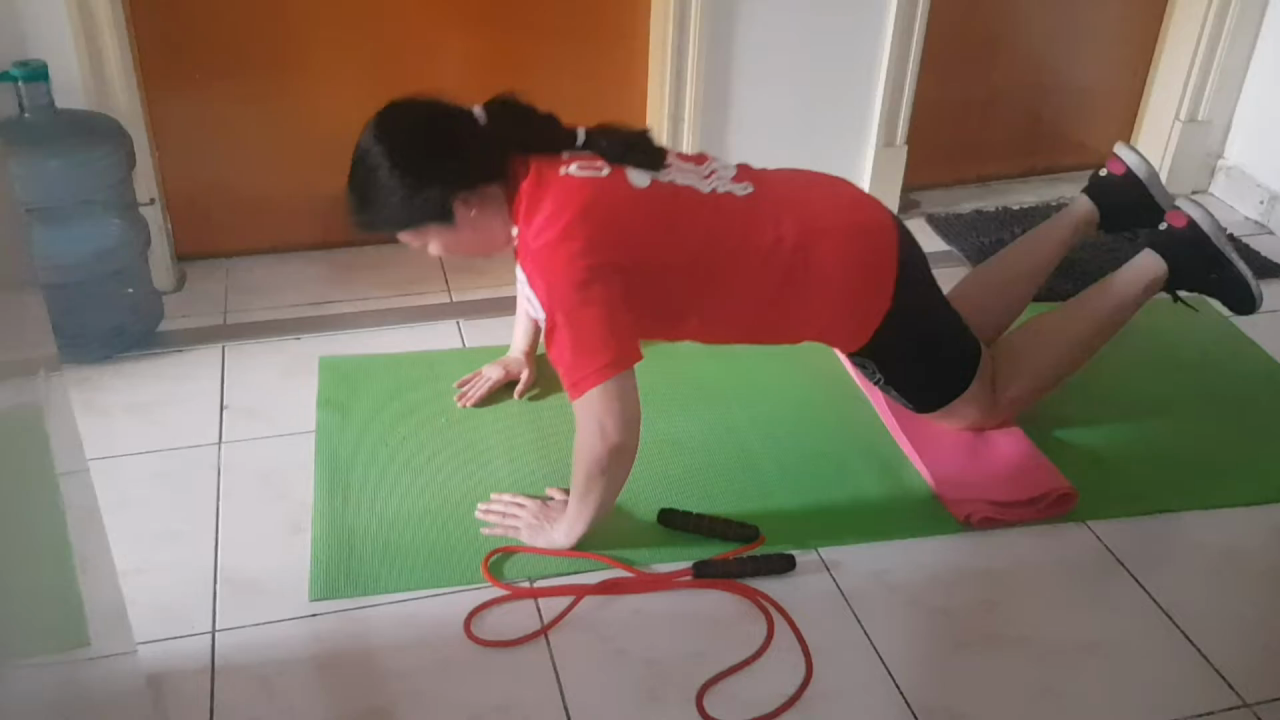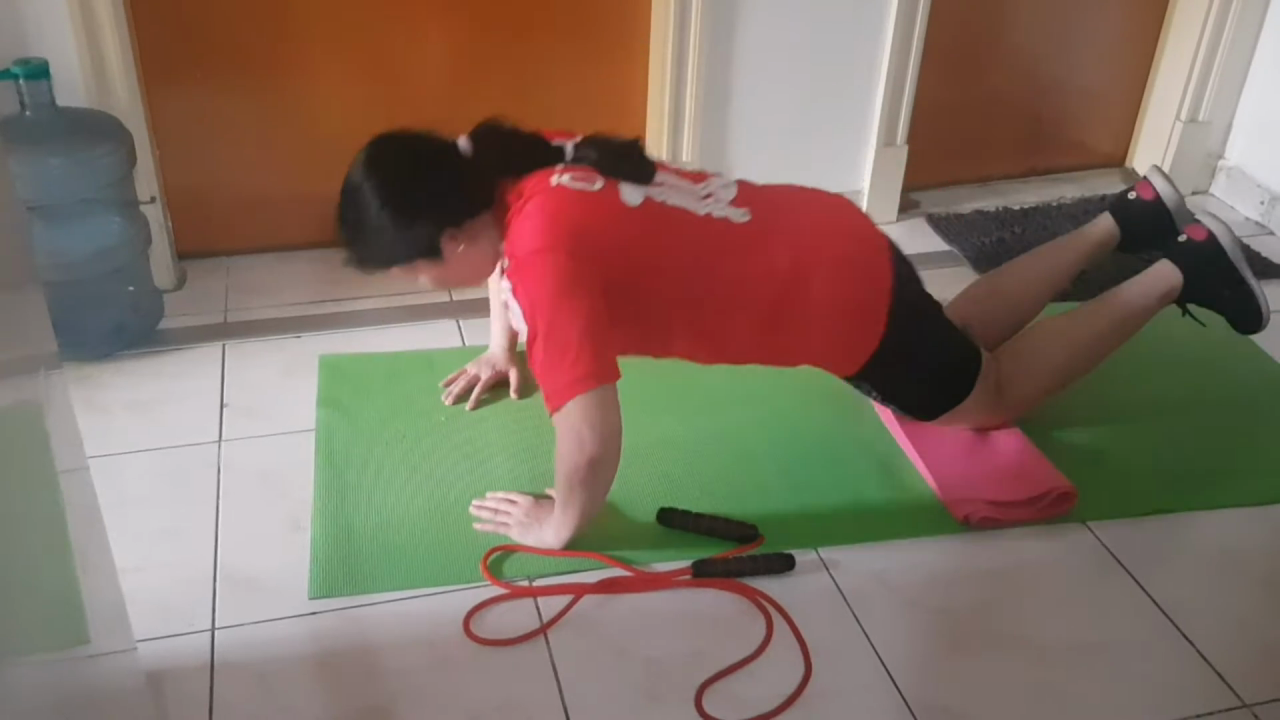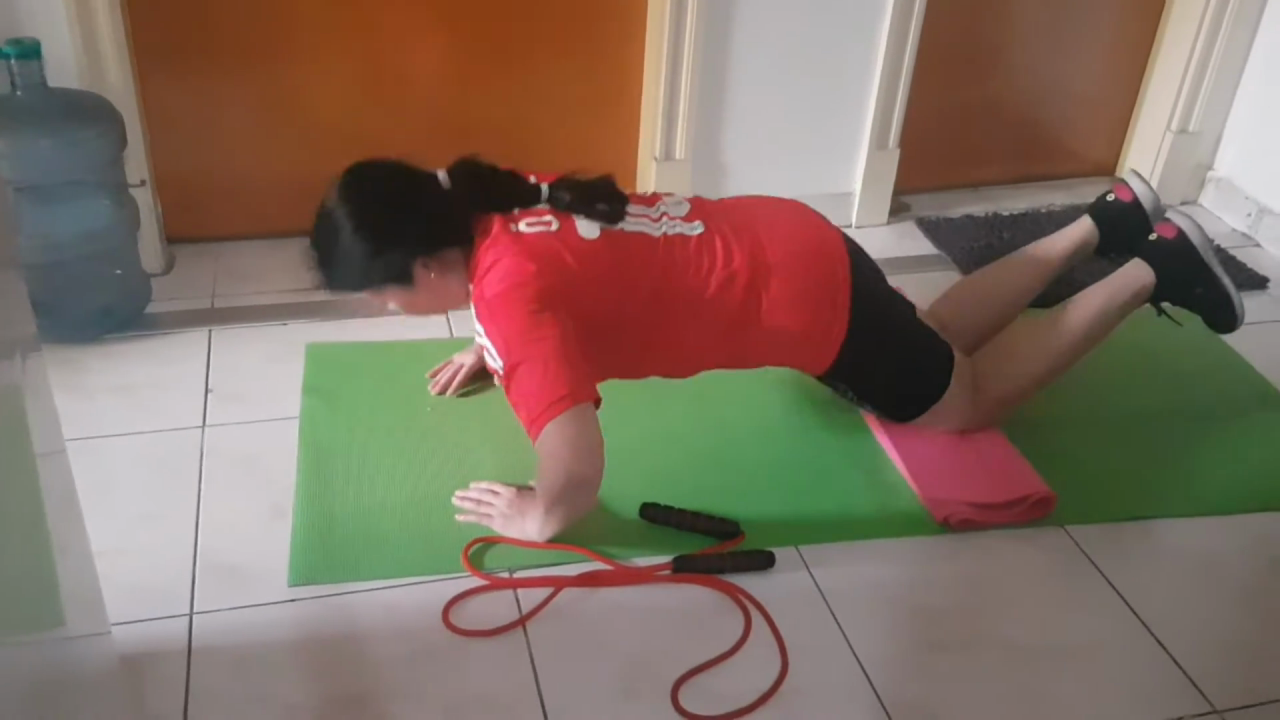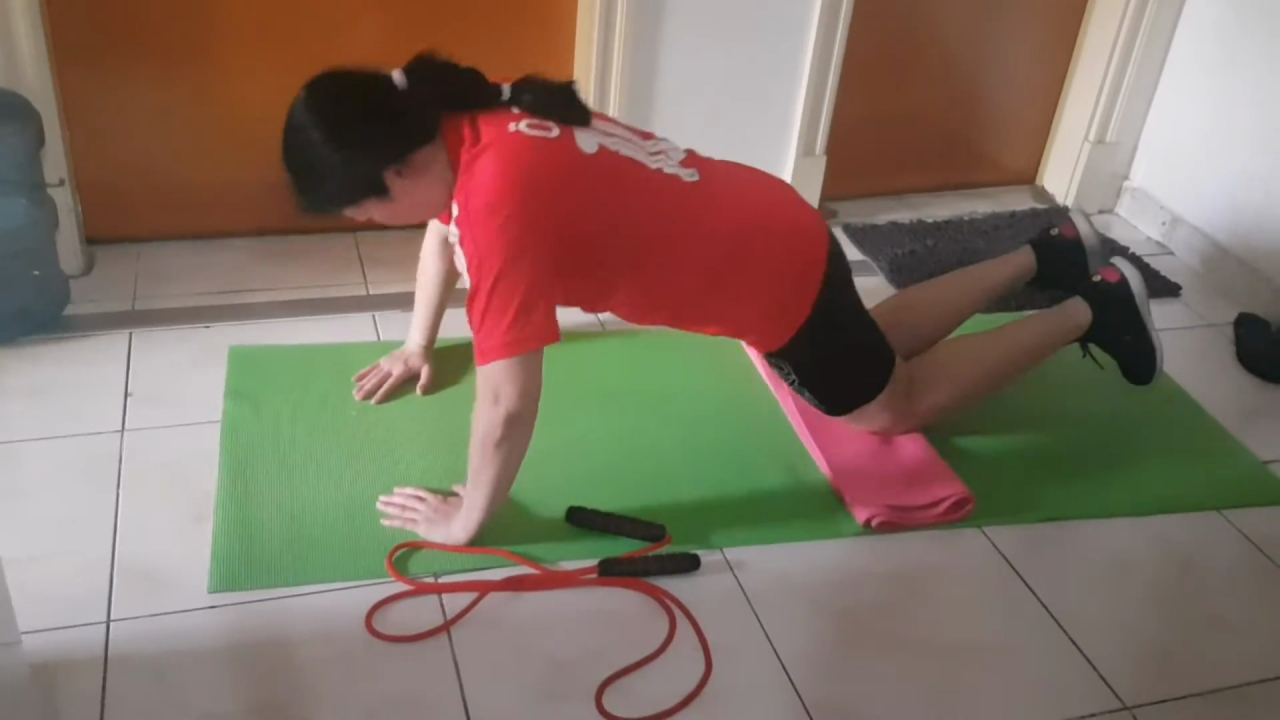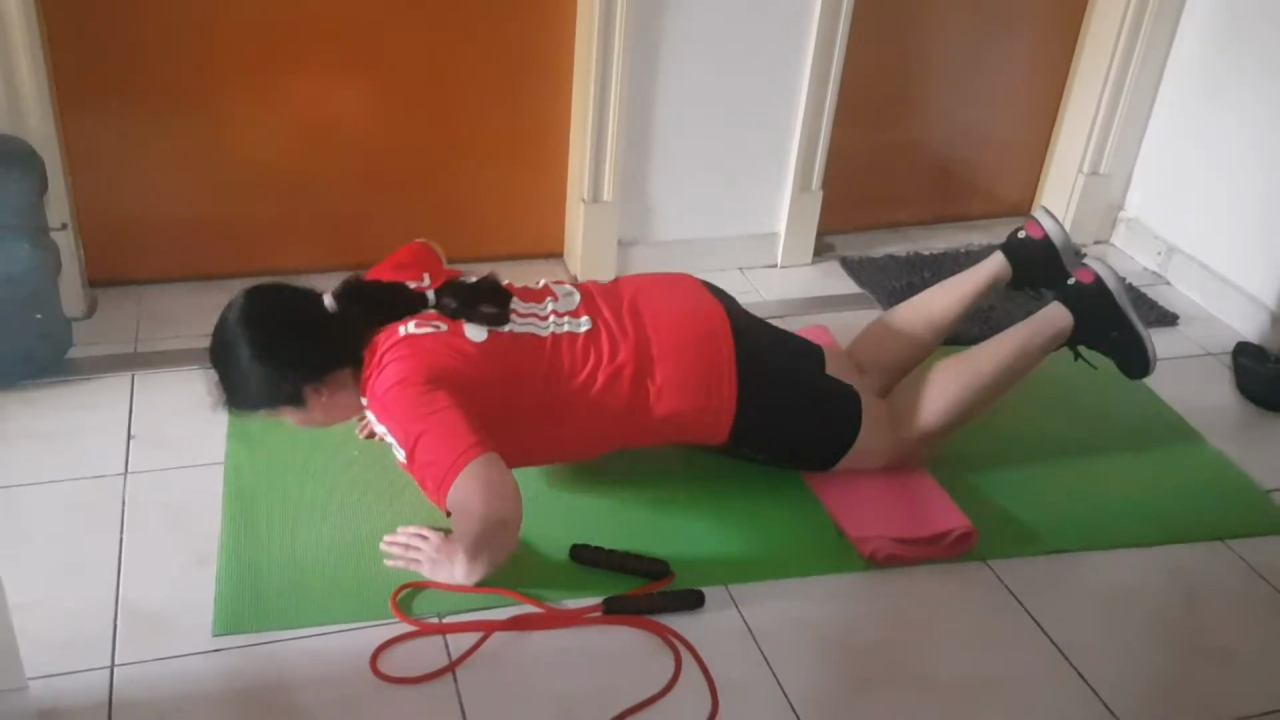
dt=1s
person 1, frame 1
left shoulder: (564, 240)
right shoulder: (523, 166)
left elbow: (611, 432)
left wrist: (569, 526)
right wrist: (518, 357)
left hip: (847, 272)
right hip: (822, 222)
left knee: (989, 397)
right knee: (959, 334)
left ankle: (1163, 259)
right ankle: (1103, 198)
person 1, frame 2
left shoulder: (540, 257)
right shoulder: (512, 173)
left elbow: (594, 442)
left wrist: (559, 522)
right wrist: (505, 347)
left hip: (843, 295)
right hip: (817, 237)
left knee: (993, 393)
right knee: (965, 334)
left ankle: (1176, 273)
right ankle: (1127, 218)
person 1, frame 3
left shoulder: (511, 289)
right shoulder: (482, 208)
left elbow: (577, 466)
left wrist: (536, 518)
right wrist: (489, 350)
left hip: (806, 296)
right hip: (780, 242)
left knee: (970, 397)
right knee: (939, 339)
left ankle: (1150, 268)
right ankle: (1106, 223)
person 1, frame 4
left shoulder: (500, 197)
right shoulder: (459, 116)
left elbow: (510, 403)
right elbow: (445, 230)
left wrist: (467, 516)
right wrist: (418, 345)
left hip: (778, 270)
right hip: (756, 220)
left knee: (900, 402)
right knee: (878, 344)
left ankle: (1085, 310)
right ankle: (1043, 254)
person 1, frame 5
left shoulder: (399, 388)
right shoulder: (375, 305)
left elbow: (494, 507)
right elbow: (428, 252)
left wrist: (463, 562)
left hip: (698, 374)
right hip: (674, 314)
left knee: (889, 433)
right knee: (858, 376)
left ankle: (1068, 313)
right ankle: (1018, 256)
